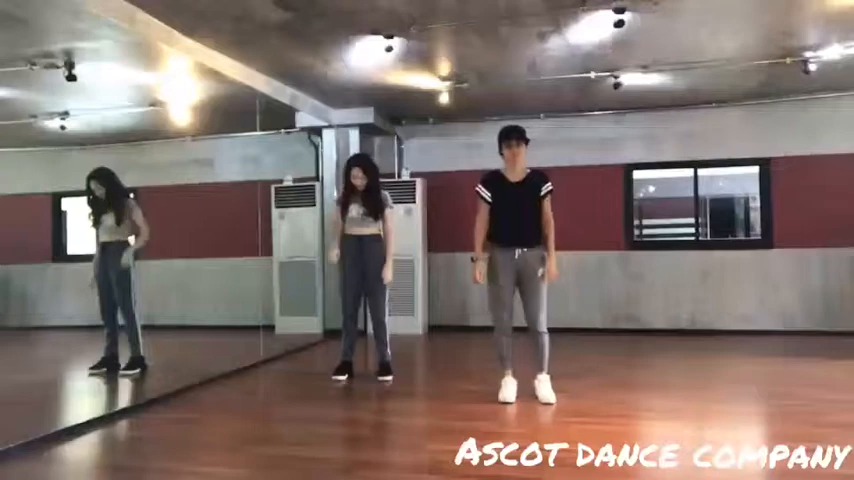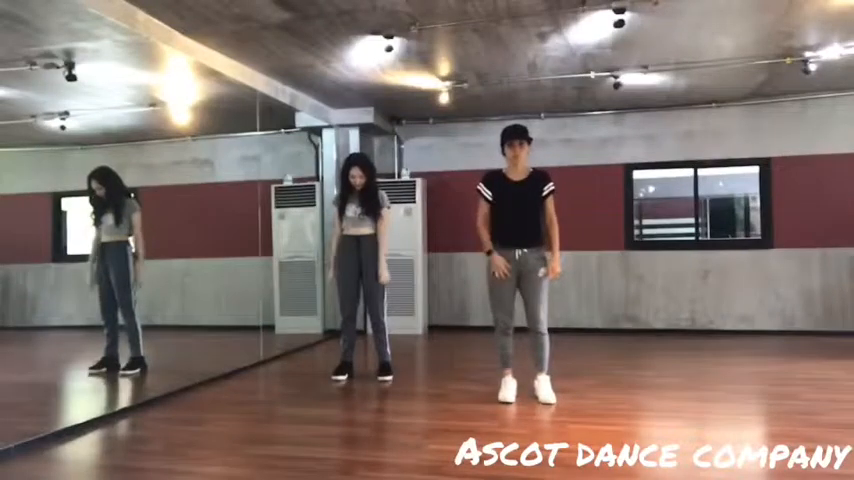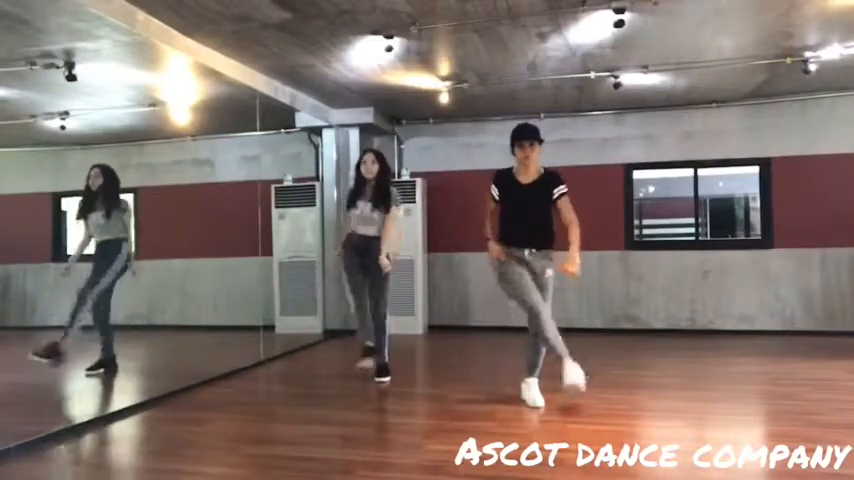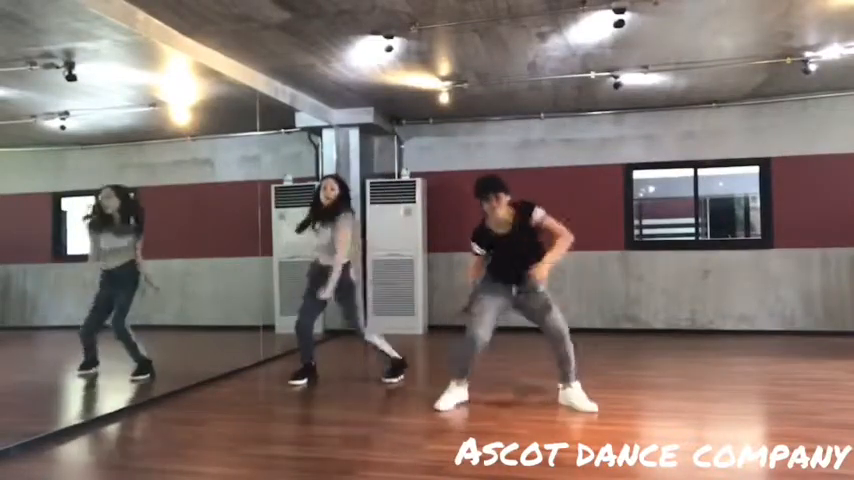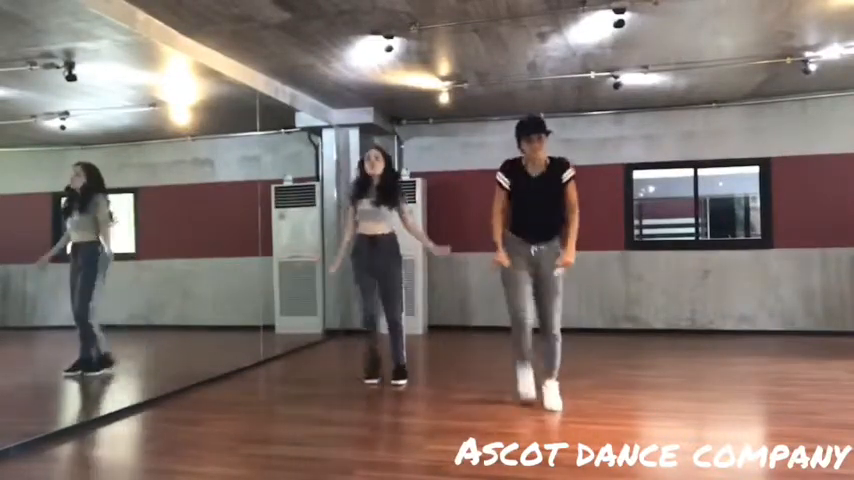
dt=1s
person 1, frame 1
left shoulder: (540, 180)
right shoulder: (490, 181)
left elbow: (547, 219)
right elbow: (482, 221)
left wrist: (551, 256)
right wrist: (478, 258)
left hip: (533, 255)
right hip: (500, 255)
left knee: (538, 321)
right knee: (502, 320)
left ankle: (542, 377)
right ankle: (508, 378)
person 1, frame 2
left shoulder: (542, 180)
right shoulder: (491, 180)
left elbow: (551, 219)
right elbow: (482, 222)
left wrist: (556, 256)
right wrist: (491, 253)
left hip: (534, 256)
right hip: (502, 256)
left knee: (538, 320)
right knee: (503, 322)
left ankle: (543, 377)
right ankle: (507, 378)
person 1, frame 3
left shoulder: (553, 181)
right shoulder: (502, 179)
left elbow: (571, 222)
right elbow: (491, 213)
left wrist: (574, 256)
right wrist: (491, 240)
left hip: (541, 257)
right hip: (509, 255)
left knee: (540, 321)
right knee: (534, 304)
left ankle: (530, 382)
right ankle: (566, 362)
person 1, frame 4
left shoulder: (527, 211)
right shoulder: (481, 234)
left elbow: (566, 237)
right elbow: (478, 269)
left wrist: (546, 262)
right wrist: (471, 302)
left hip: (529, 286)
right hip: (494, 287)
left knee: (559, 331)
right knee: (477, 336)
left ankle: (570, 388)
right ankle: (458, 386)
person 1, frame 5
left shoulder: (561, 168)
right shoulder: (509, 169)
left elbow: (573, 210)
right elbow: (498, 212)
left wrist: (570, 247)
right wrist: (498, 249)
left hip: (549, 251)
right hip: (516, 250)
left knee: (551, 323)
right knee: (522, 317)
left ankle: (551, 382)
right ankle: (523, 365)
person 2, frame 1
left shoulder: (382, 197)
right shoulder: (344, 198)
left elbow: (388, 231)
right elbow: (339, 227)
left wrist: (389, 262)
right wrist: (335, 246)
left hip: (373, 248)
right hip: (350, 249)
left knee: (378, 309)
right knee: (349, 308)
left ankle: (385, 361)
right ankle: (346, 361)
person 2, frame 2
left shoulder: (379, 197)
right shoulder: (342, 198)
left elbow: (383, 232)
right elbow: (337, 231)
left wrist: (383, 264)
right wrist: (332, 263)
left hip: (370, 249)
right hip: (347, 251)
left knee: (375, 309)
right knee: (347, 310)
left ankle: (385, 362)
right ankle: (346, 361)
person 2, frame 3
left shoulder: (389, 195)
right shoulder: (355, 192)
left elbow: (389, 227)
left wrist: (383, 254)
right wrist: (342, 248)
left hip: (375, 249)
right hip: (353, 246)
left knee: (378, 307)
right knee: (358, 290)
left ankle: (381, 361)
right ankle: (368, 347)
person 2, frame 4
left shoulder: (343, 217)
right shoulder: (318, 217)
left elbow: (342, 250)
left wrist: (331, 283)
left hip: (341, 276)
right hip: (319, 275)
left knee: (359, 330)
right knee: (303, 323)
left ankle: (396, 361)
right ankle: (309, 367)
person 2, frame 5
left shoulder: (395, 193)
right shoulder: (356, 191)
left elbow: (410, 224)
right elbow: (350, 226)
left wrist: (432, 246)
right wrist: (339, 257)
left hip: (388, 248)
right hip: (363, 249)
left knee: (394, 310)
right knee: (369, 309)
left ankle: (400, 365)
right ankle: (373, 360)
person 3, frame 1
left shoulder: (127, 205)
right shoulder: (100, 207)
left elbow: (144, 233)
right elbow: (99, 238)
left wrist: (130, 251)
right wrist: (95, 265)
left hip: (119, 255)
right hip: (103, 256)
left knee: (126, 307)
right knee: (107, 309)
left ankle: (137, 358)
right ankle: (110, 357)
person 3, frame 2
left shoulder: (129, 205)
right shoulder: (101, 208)
left elbow: (138, 236)
right elbow: (97, 237)
left wrist: (139, 265)
right wrist: (91, 265)
left hip: (120, 254)
right hip: (103, 256)
left knee: (126, 307)
right knee: (107, 310)
left ankle: (137, 358)
right ankle: (110, 357)
person 3, frame 3
left shoulder: (120, 205)
right shoulder: (90, 207)
left elbow: (127, 234)
right elbow: (87, 238)
left wrist: (131, 260)
right wrist: (72, 260)
left hip: (117, 253)
right hip: (101, 256)
left knee: (87, 297)
right knee: (99, 306)
left ankle: (58, 346)
right ankle: (108, 358)
person 3, frame 4
left shoulder: (133, 227)
right shoulder: (97, 226)
right elbow: (94, 258)
left wrist: (147, 278)
left hip: (127, 278)
right hip: (108, 280)
left knee: (118, 325)
right knee: (88, 329)
left ankle: (143, 364)
right ankle: (91, 359)
person 3, frame 5
left shoulder: (96, 199)
right shoulder: (72, 202)
left elbow: (104, 230)
left wrist: (109, 253)
right wrist: (49, 254)
left hip: (91, 254)
right hip: (77, 256)
left knee: (82, 310)
right knee: (79, 311)
left ankle: (103, 357)
right ankle: (86, 359)
